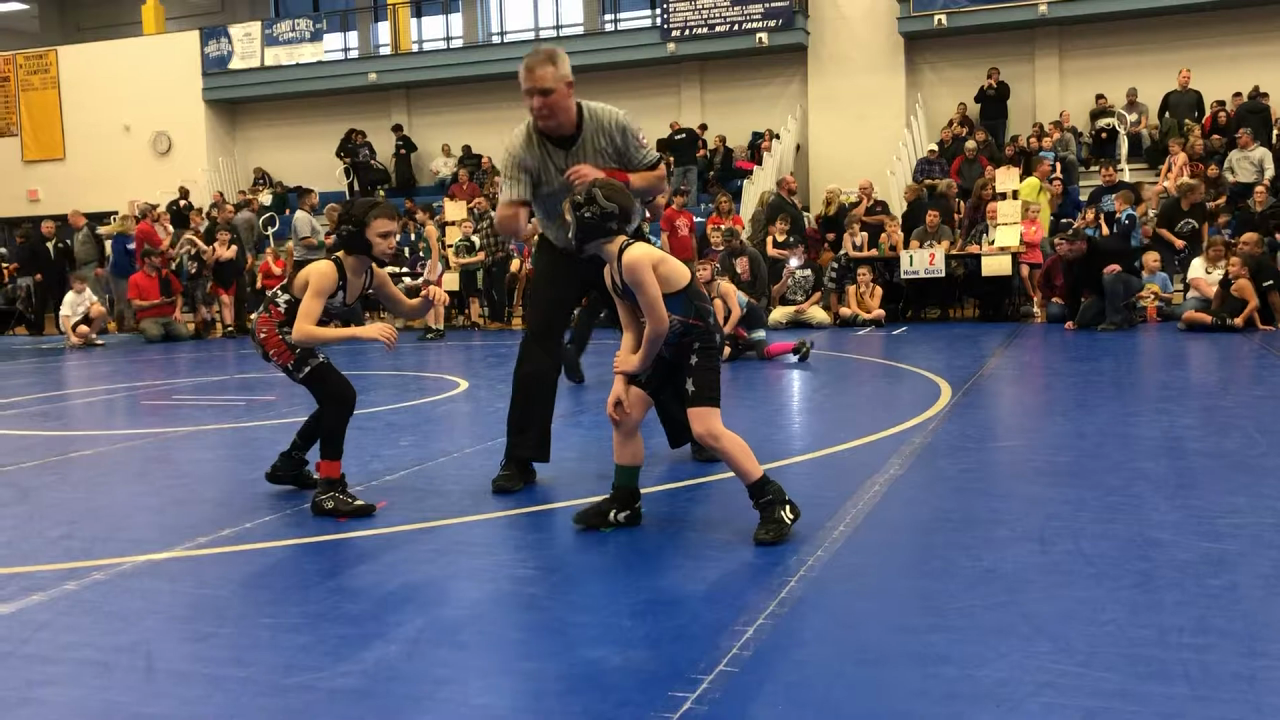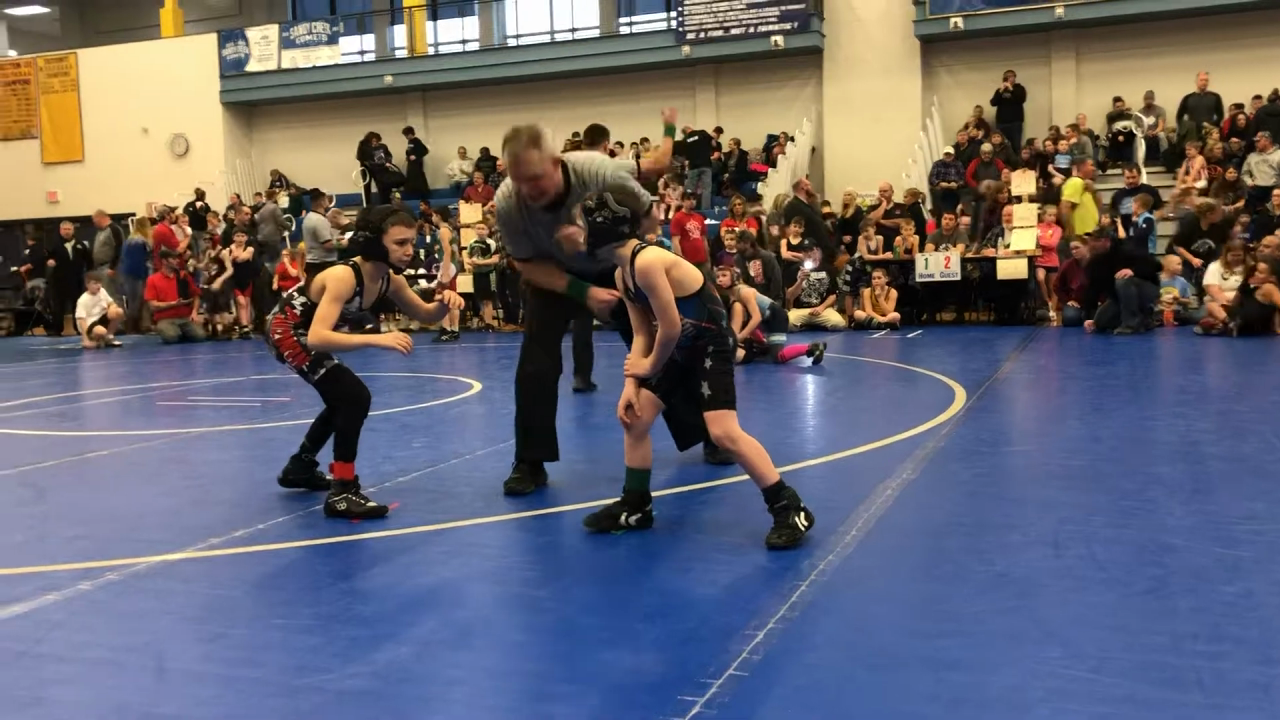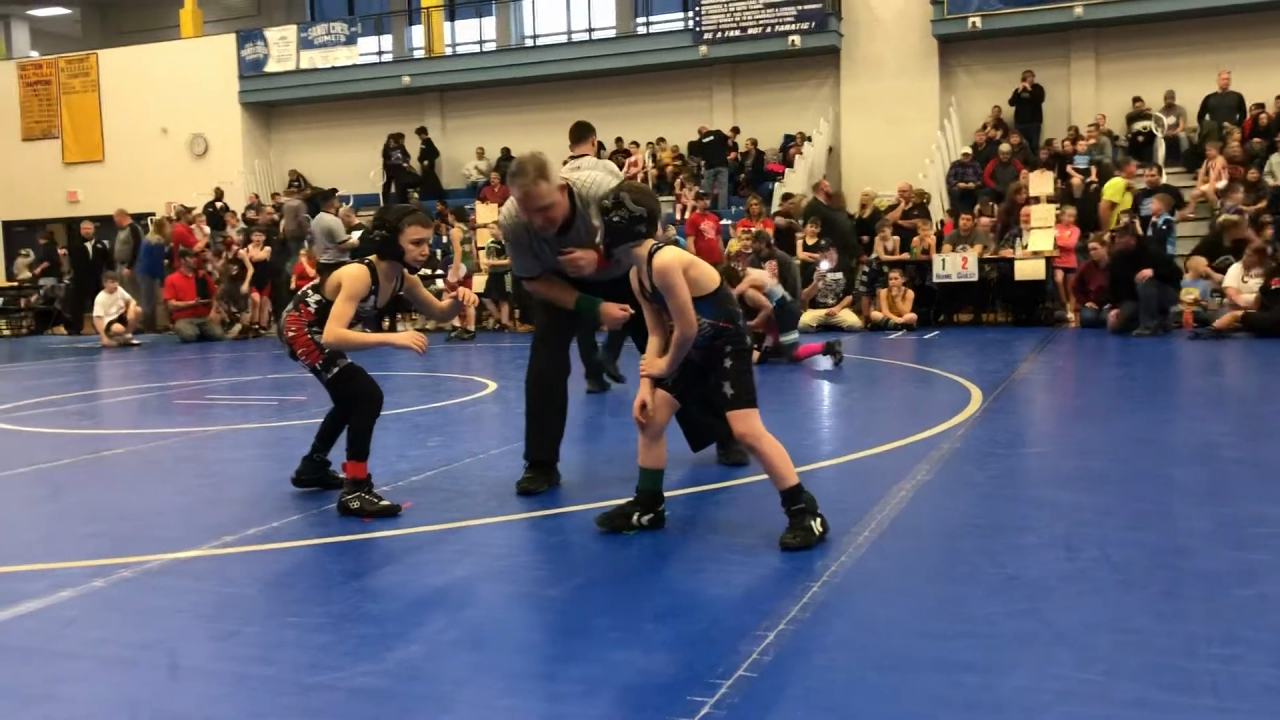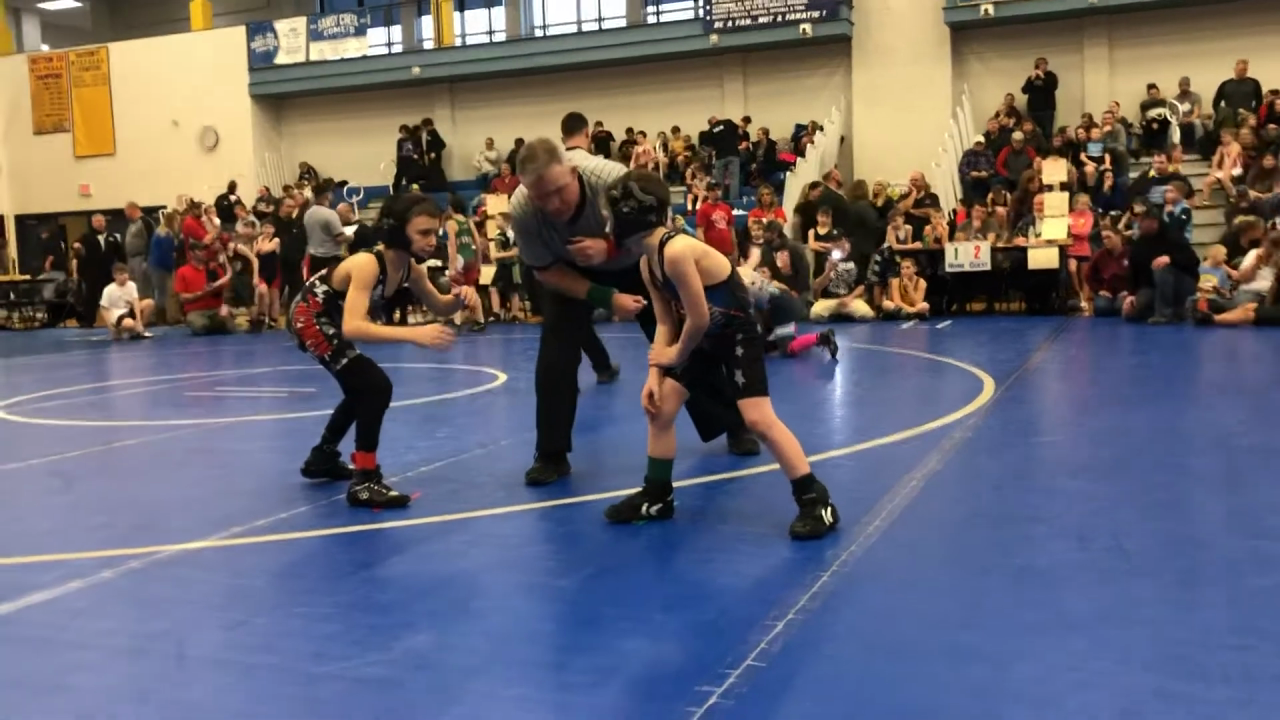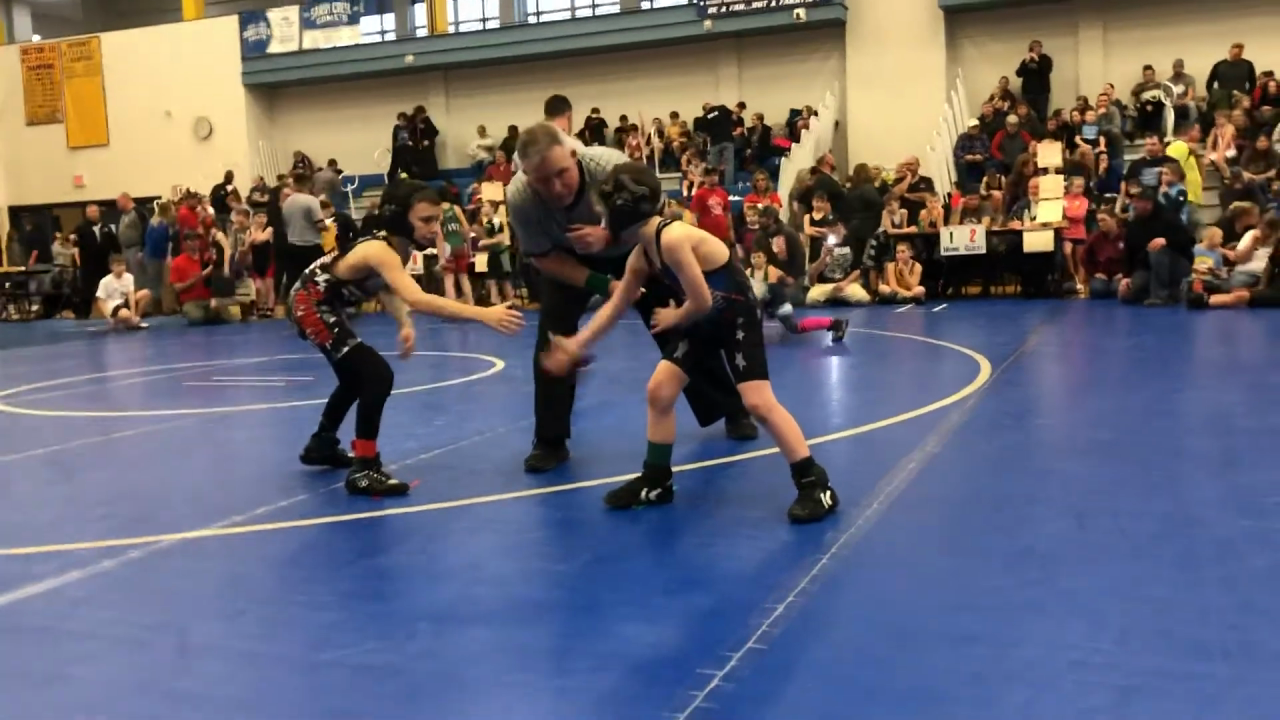
dt=0.3s
person 1, frame 1
left shoulder: (612, 121)
right shoulder: (521, 147)
left elbow: (658, 181)
right elbow: (510, 213)
left wrist: (608, 180)
right wrist: (510, 222)
right hip: (561, 254)
right knee: (538, 350)
left ankle: (693, 433)
right ankle: (519, 460)
person 1, frame 2
left shoulder: (601, 173)
right shoulder: (506, 202)
right elbow: (526, 264)
right wrist: (584, 291)
right hip: (559, 275)
right knee: (535, 357)
left ankle: (706, 435)
right ankle: (529, 463)
person 1, frame 3
left shoulder: (603, 192)
right shoulder: (511, 221)
right elbow: (534, 281)
left wrist: (600, 258)
right wrist: (593, 308)
left hip: (628, 274)
right hip: (560, 281)
right knee: (545, 361)
left ankle: (723, 437)
right ankle: (540, 465)
person 1, frame 4
left shoulder: (612, 179)
right shoulder: (521, 211)
right elbow: (545, 270)
left wrist: (610, 248)
right wrist: (605, 298)
left hip: (637, 262)
right hip: (570, 271)
right knee: (556, 351)
left ankle: (734, 425)
right ankle: (551, 455)
person 1, frame 5
left shoulder: (612, 167)
right shoulder: (519, 197)
right elbow: (543, 258)
left wrist: (609, 236)
right wrist: (604, 285)
left hip: (635, 248)
right hip: (566, 257)
right knee: (553, 337)
left ankle: (732, 410)
right ankle: (550, 441)
person 2, frame 1
left shoulder: (634, 258)
right shoulder: (611, 269)
left elbow: (658, 325)
right elbow: (631, 330)
left wrist: (638, 364)
right wrist: (620, 382)
left hip: (698, 341)
right hip: (667, 346)
left knee: (707, 430)
right knee: (623, 414)
left ankle: (774, 503)
right ankle: (624, 503)
person 2, frame 2
left shoulder: (647, 262)
right shoulder: (622, 274)
left elbow: (670, 328)
right elbow: (642, 333)
left wrist: (650, 366)
right wrist: (630, 384)
left hip: (711, 344)
right hip: (679, 349)
left knee: (724, 432)
right knee: (635, 417)
left ankle: (789, 508)
right ankle: (635, 506)
person 2, frame 3
left shoulder: (665, 262)
right shoulder: (637, 274)
left elbow: (687, 329)
right elbow: (658, 334)
left wrist: (666, 367)
right wrist: (646, 386)
left hip: (727, 343)
right hip: (692, 349)
left knee: (747, 430)
right knee: (649, 417)
left ankle: (805, 512)
right ankle: (648, 506)
person 2, frame 4
left shoulder: (676, 251)
right shoulder: (647, 263)
left elbow: (699, 318)
right elbow: (665, 323)
left wrist: (676, 355)
right wrist: (654, 375)
left hip: (737, 332)
right hip: (702, 338)
left knee: (758, 418)
right knee: (659, 407)
left ankle: (815, 501)
right ankle: (656, 496)
person 2, frame 5
left shoulder: (672, 238)
right shoulder: (642, 252)
left elbow: (701, 303)
right elbow: (615, 305)
left wrist: (674, 319)
right wrist: (577, 344)
left hip: (737, 317)
right hip: (702, 321)
left knee: (758, 402)
right knee: (659, 391)
left ankle: (814, 485)
right ankle: (655, 482)
person 3, frame 1
left shoulder: (373, 274)
right shoulder: (326, 272)
left elbow: (407, 311)
right elbow: (301, 333)
left wrist: (428, 298)
right wrist: (361, 331)
left hip: (293, 332)
right hip: (274, 330)
left knee: (335, 400)
right knee: (341, 396)
left ankle: (288, 464)
right ankle: (329, 491)
person 3, frame 2
left shoulder: (390, 280)
right shoulder: (344, 277)
left elbow: (425, 315)
right elbow: (318, 338)
left wrist: (444, 302)
right wrist: (377, 339)
left hip: (308, 333)
right hip: (289, 331)
left knee: (343, 402)
right knee: (354, 397)
left ankle: (299, 467)
right ankle: (342, 492)
person 3, frame 3
left shoulder: (404, 278)
right shoulder: (360, 275)
left elbow: (439, 313)
right elbow: (333, 336)
left wrist: (458, 300)
right wrist: (393, 338)
left hip: (319, 329)
right hip: (301, 327)
left knee: (350, 400)
right knee: (367, 396)
left ankle: (312, 467)
right ankle: (355, 491)
person 3, frame 4
left shoulder: (410, 267)
right shoulder: (368, 265)
left elbow: (439, 307)
right elbow: (352, 328)
left wrist: (460, 297)
right wrist: (413, 334)
left hip: (328, 320)
right hip: (310, 318)
left knee: (361, 391)
right knee: (376, 387)
left ankle: (322, 458)
right ankle: (364, 482)
person 3, frame 5
left shoulder: (397, 248)
right shoulder: (380, 252)
left elbow: (386, 291)
right elbow: (417, 300)
left wrist: (406, 326)
right wrist: (484, 314)
left hip: (325, 306)
right hip: (309, 305)
left knee: (356, 378)
right knee: (378, 375)
left ankle: (321, 445)
right ankle: (363, 469)
